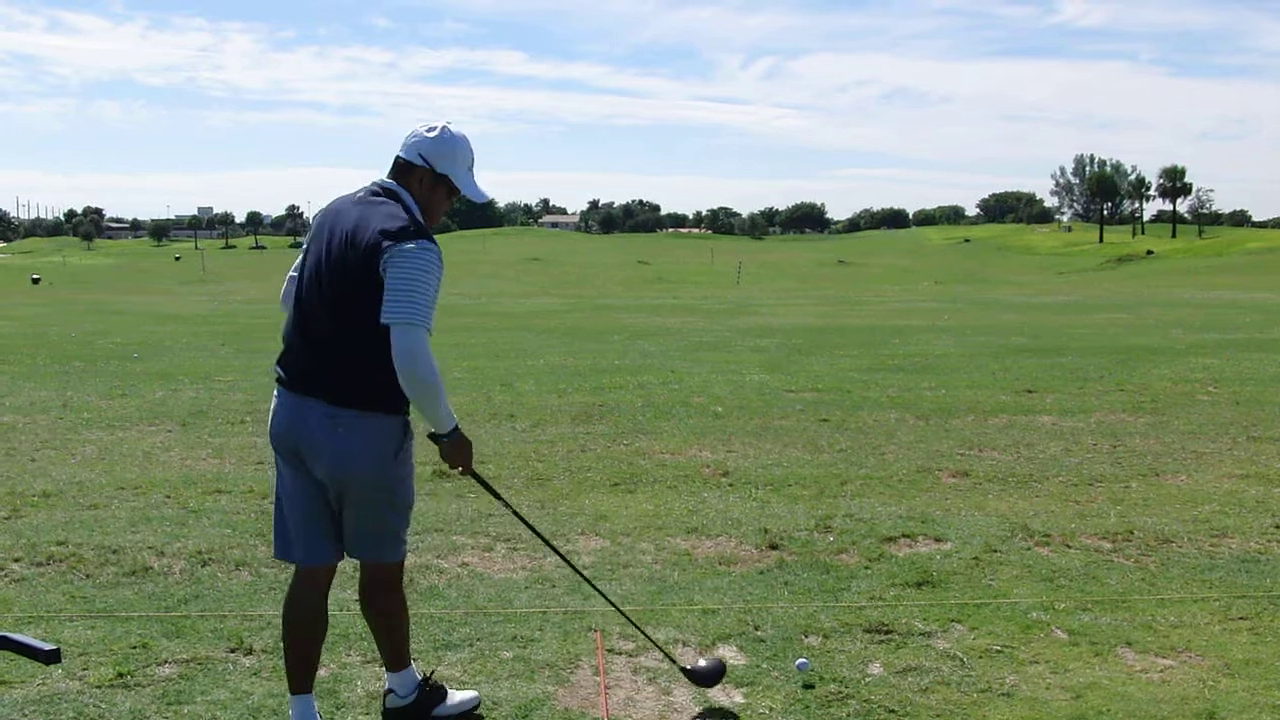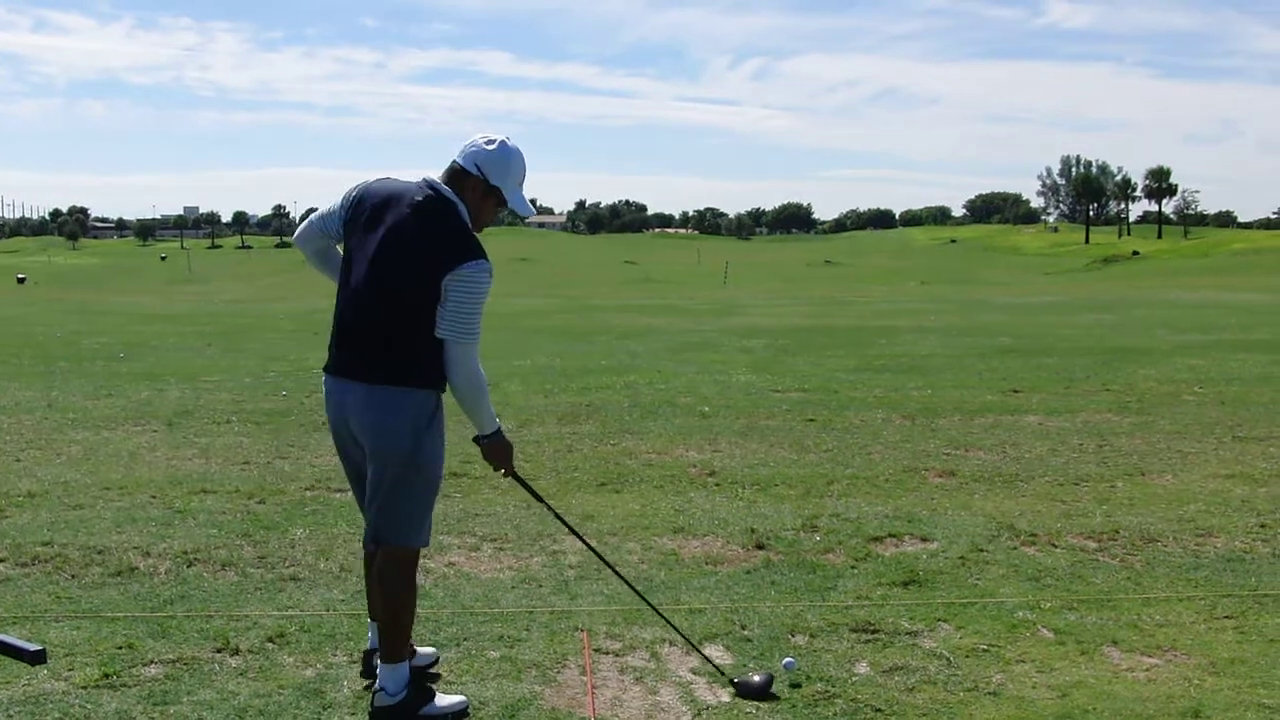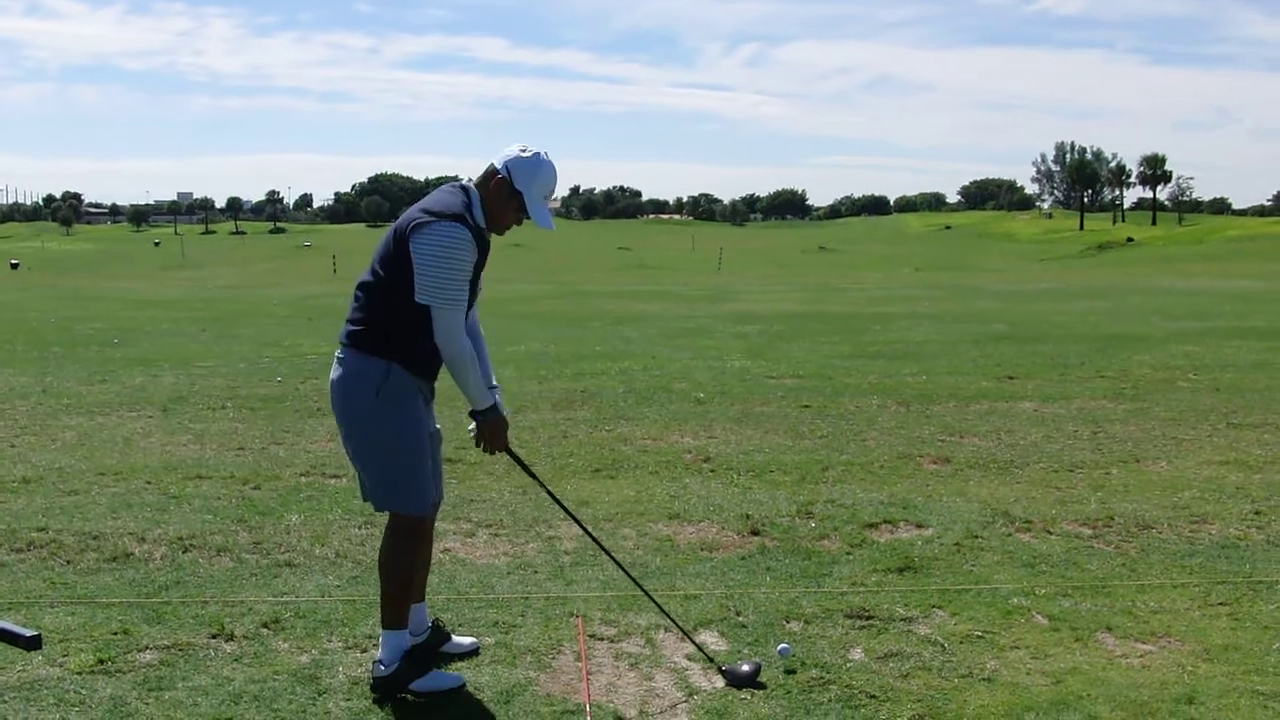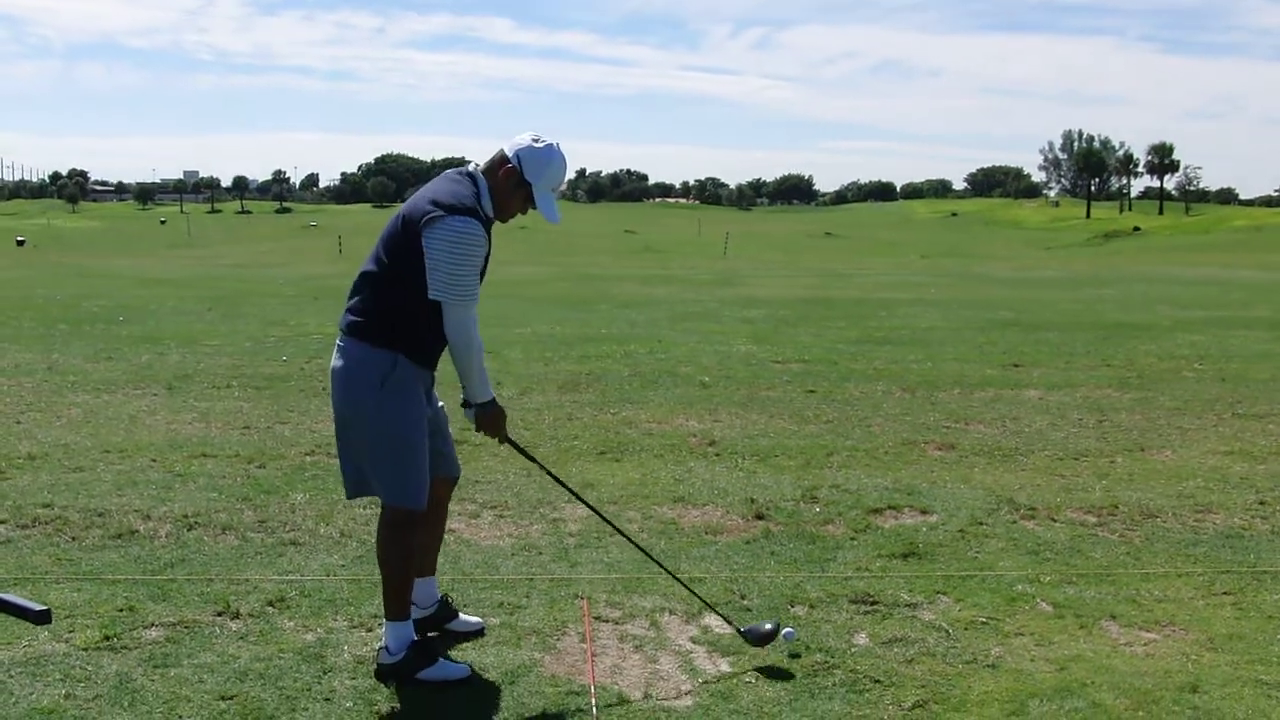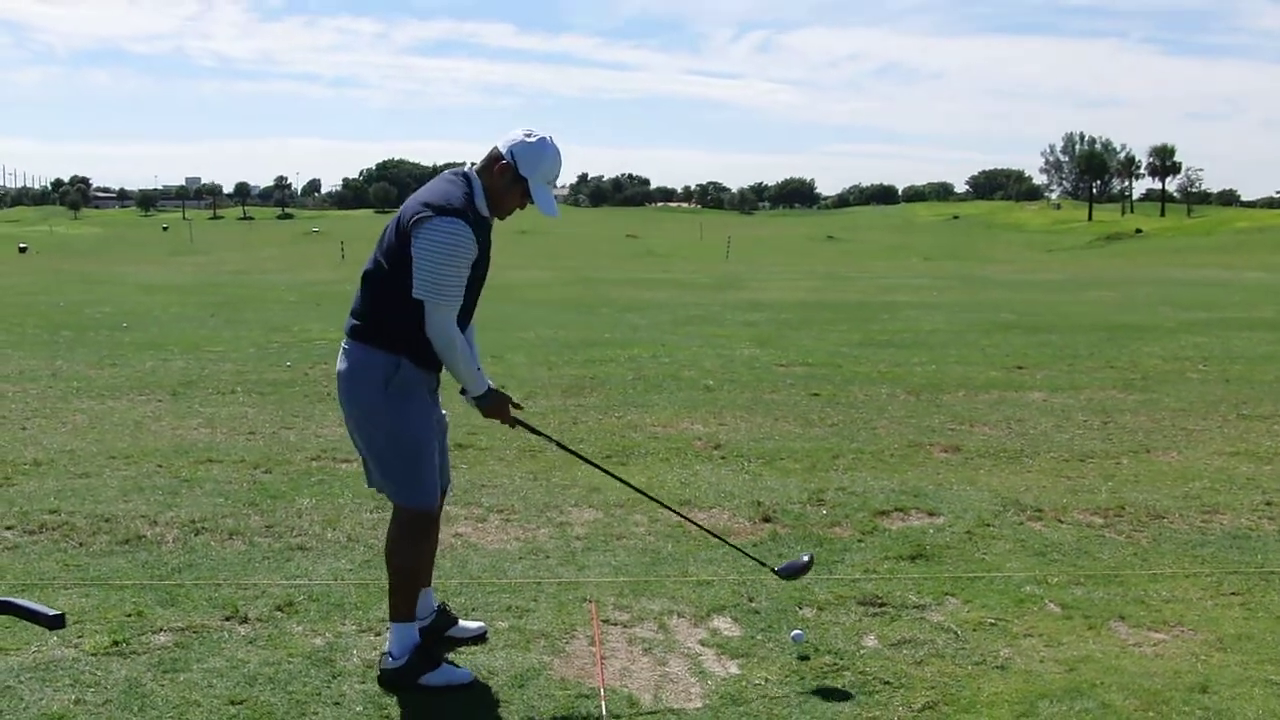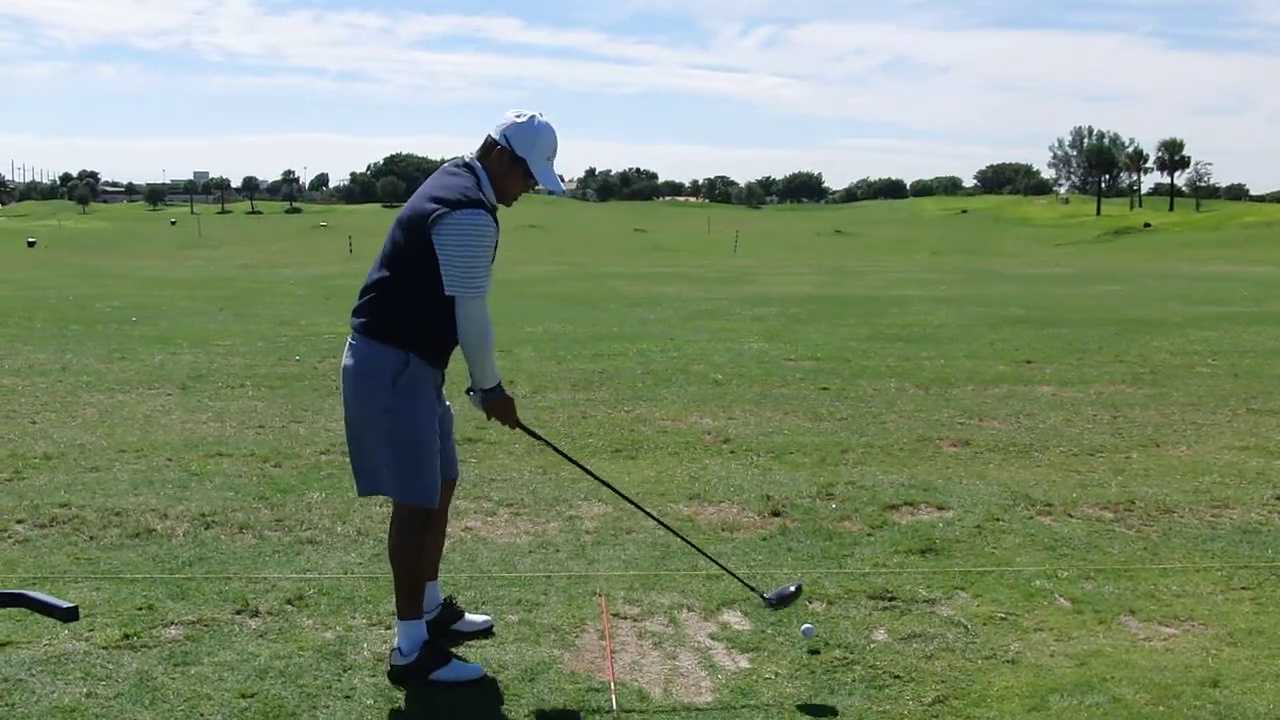
dt=0.5s
person 1, frame 1
left shoulder: (333, 214)
right shoulder: (412, 245)
left elbow: (292, 297)
right elbow: (410, 359)
right wrist: (447, 430)
left hip: (294, 410)
right hip: (364, 424)
left knee: (311, 570)
right knee: (381, 566)
person 1, frame 2
left shoulder: (371, 195)
right shoulder: (466, 257)
left elbow: (308, 239)
right elbow: (461, 366)
right wrist: (490, 433)
left hip: (344, 388)
right hip: (402, 403)
left knee: (384, 531)
right knee: (399, 546)
left ankle: (385, 647)
person 1, frame 3
left shoulder: (467, 225)
right shoulder: (447, 230)
left elbow: (463, 321)
right elbow: (447, 334)
left wrist: (489, 391)
right wrist: (484, 408)
left hip: (405, 379)
right hip: (376, 378)
left knee: (423, 507)
right knee: (408, 513)
left ankle: (417, 630)
right ankle: (393, 660)
person 1, frame 4
left shoulder: (460, 197)
right shoulder: (461, 222)
left elbow: (455, 317)
right elbow: (458, 327)
left wrist: (475, 394)
right wrist: (483, 401)
left hip: (401, 363)
right hip: (379, 366)
left knee: (438, 481)
right knee: (404, 503)
left ankle: (424, 604)
right ankle: (398, 648)
person 1, frame 5
left shoulder: (465, 204)
right shoulder: (450, 222)
left elbow: (454, 316)
right elbow: (440, 328)
left wrist: (479, 381)
right wrist: (481, 392)
left hip: (406, 367)
right hip: (384, 368)
left knee: (431, 494)
right knee: (415, 505)
left ankle: (424, 614)
right ankle: (402, 653)
person 1, frame 6
left shoulder: (458, 188)
right shoulder: (468, 214)
left elbow: (462, 308)
right elbow: (472, 317)
left wrist: (482, 382)
right wrist: (491, 387)
left hip: (410, 360)
right hip: (390, 365)
left knee: (439, 488)
right knee: (416, 502)
left ankle: (430, 607)
right ankle: (411, 649)
